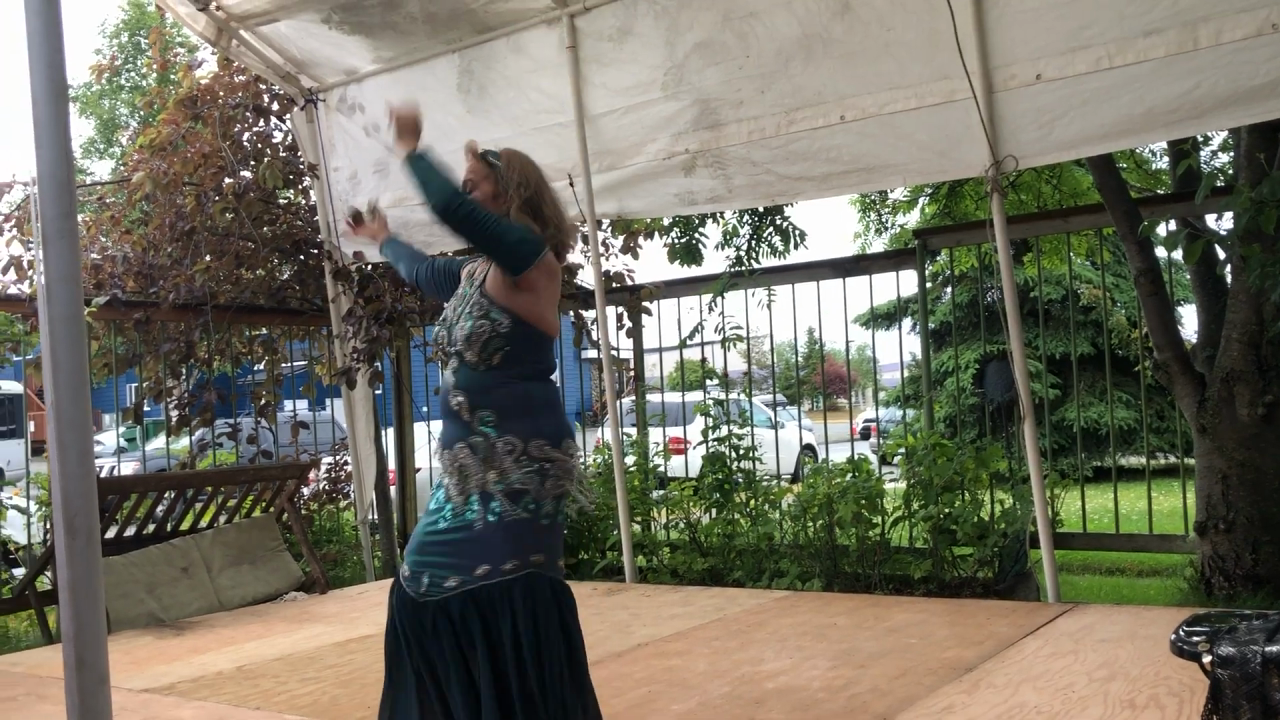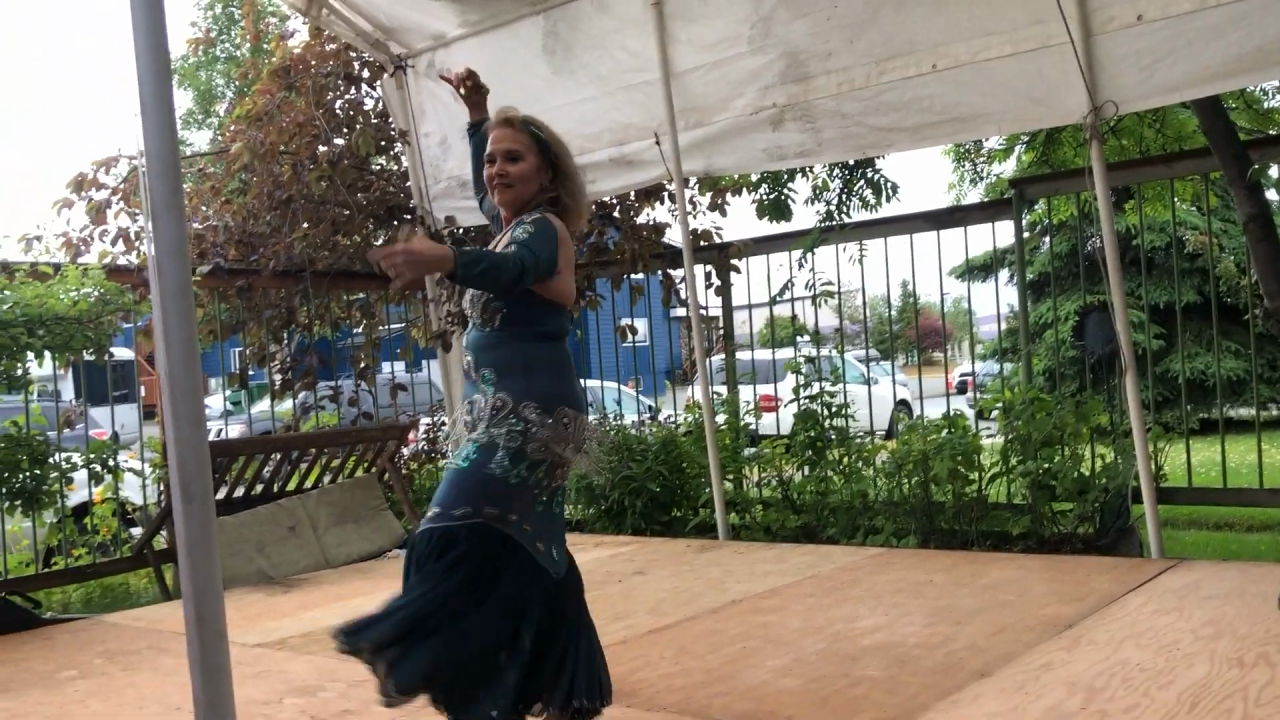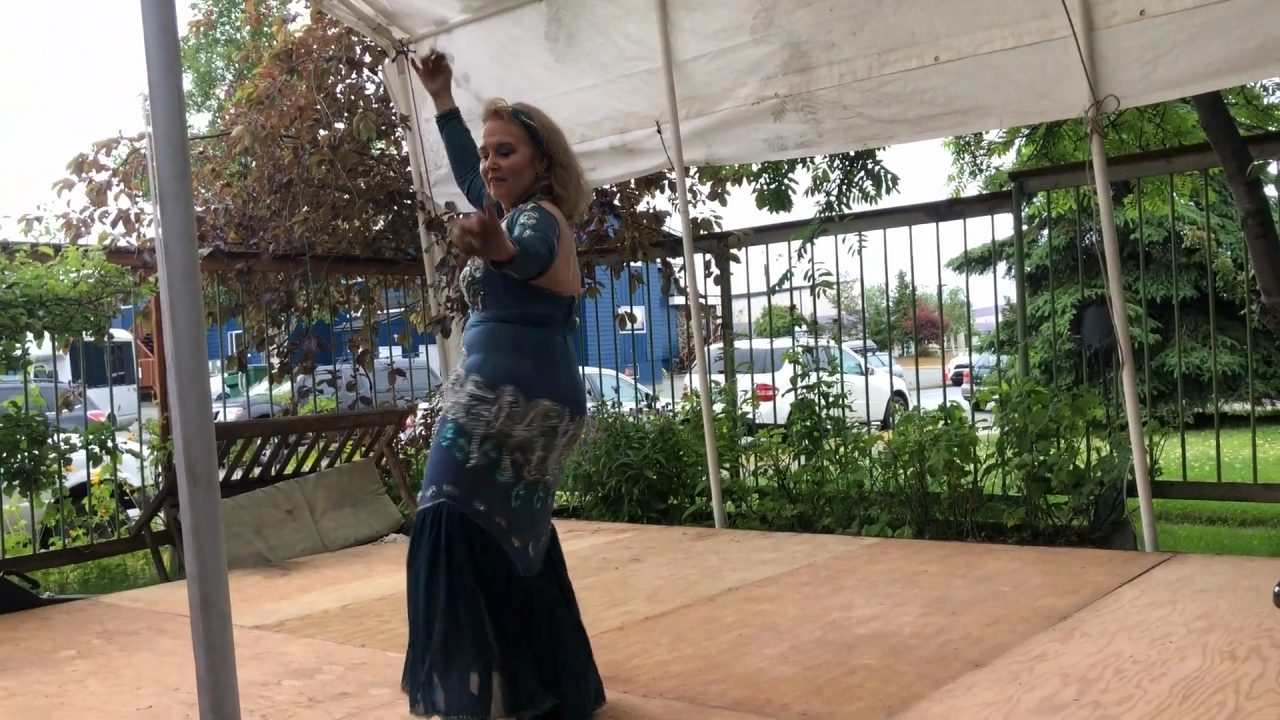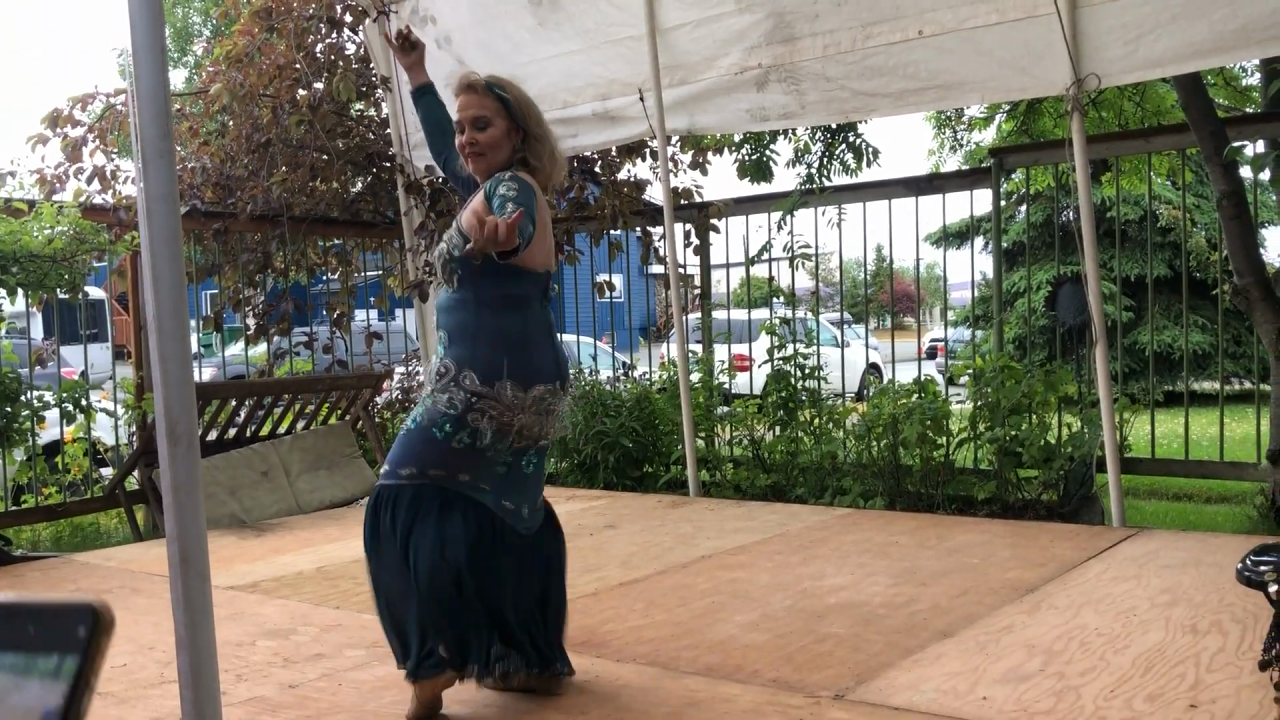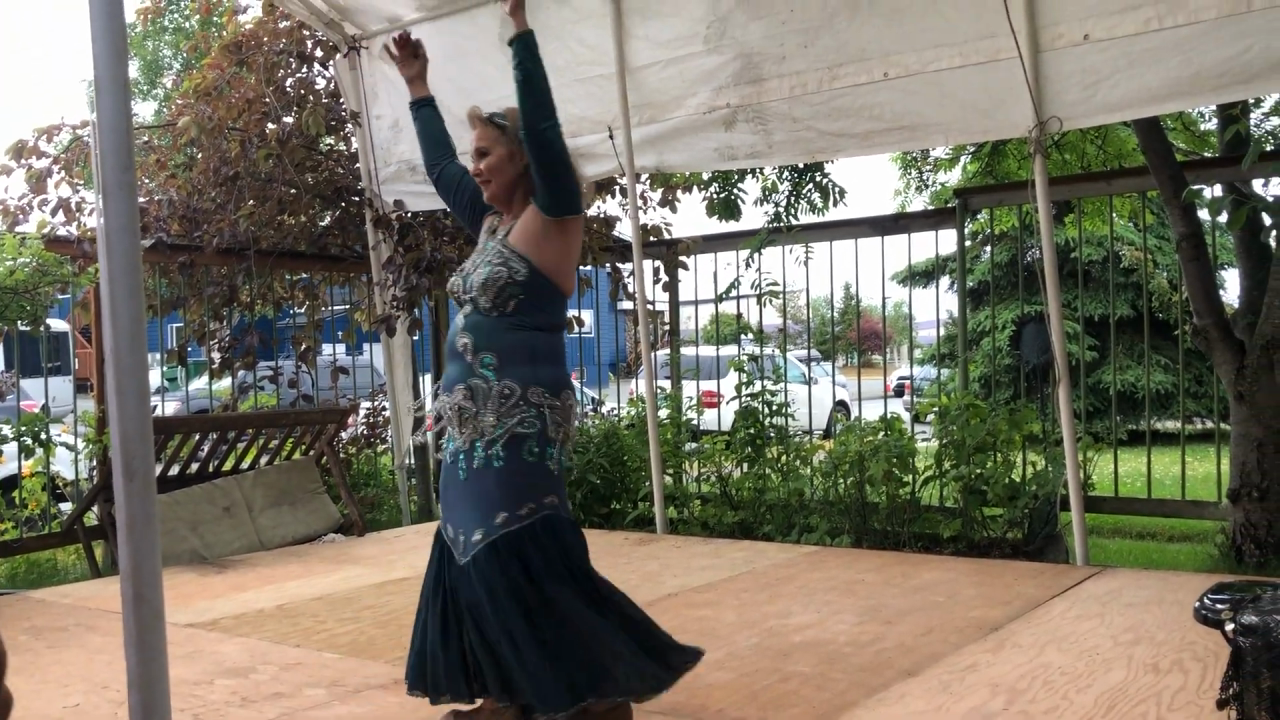
dt=1s
person 1, frame 1
left shoulder: (528, 255)
right shoulder: (474, 272)
left elbow: (454, 207)
right elbow: (427, 273)
left wrist: (412, 149)
right wrist: (384, 239)
left hip: (521, 470)
right hip: (468, 469)
left knee: (517, 605)
right knee: (427, 594)
person 1, frame 2
left shoulder: (539, 229)
right shoulder: (525, 224)
left elbow: (507, 269)
right elbow: (488, 193)
left wrist: (440, 260)
right wrist: (478, 114)
left hip: (521, 418)
right hip: (531, 418)
left knee: (452, 545)
right knee: (527, 558)
person 1, frame 3
left shoulder: (535, 216)
right shoulder: (540, 218)
left elbow: (531, 258)
right elbow: (469, 178)
left wrist: (498, 250)
right wrist: (442, 99)
left hip: (499, 402)
right hip: (549, 406)
left knee: (455, 546)
right knee: (519, 548)
person 1, frame 4
left shoulder: (512, 188)
right shoulder: (500, 187)
left elbow: (518, 228)
right elbow: (444, 152)
left wrist: (500, 238)
right wrist: (416, 76)
left hip: (480, 386)
right hip: (529, 385)
left knee: (403, 506)
right knee: (507, 519)
left ankle: (433, 661)
right ankle: (537, 660)
person 1, frame 5
left shoulder: (554, 215)
right shoulder: (492, 221)
left elbow: (542, 127)
right elbow: (440, 167)
right wrist: (418, 87)
left hip: (519, 417)
right hip: (475, 421)
left knee: (532, 554)
right knee: (473, 551)
